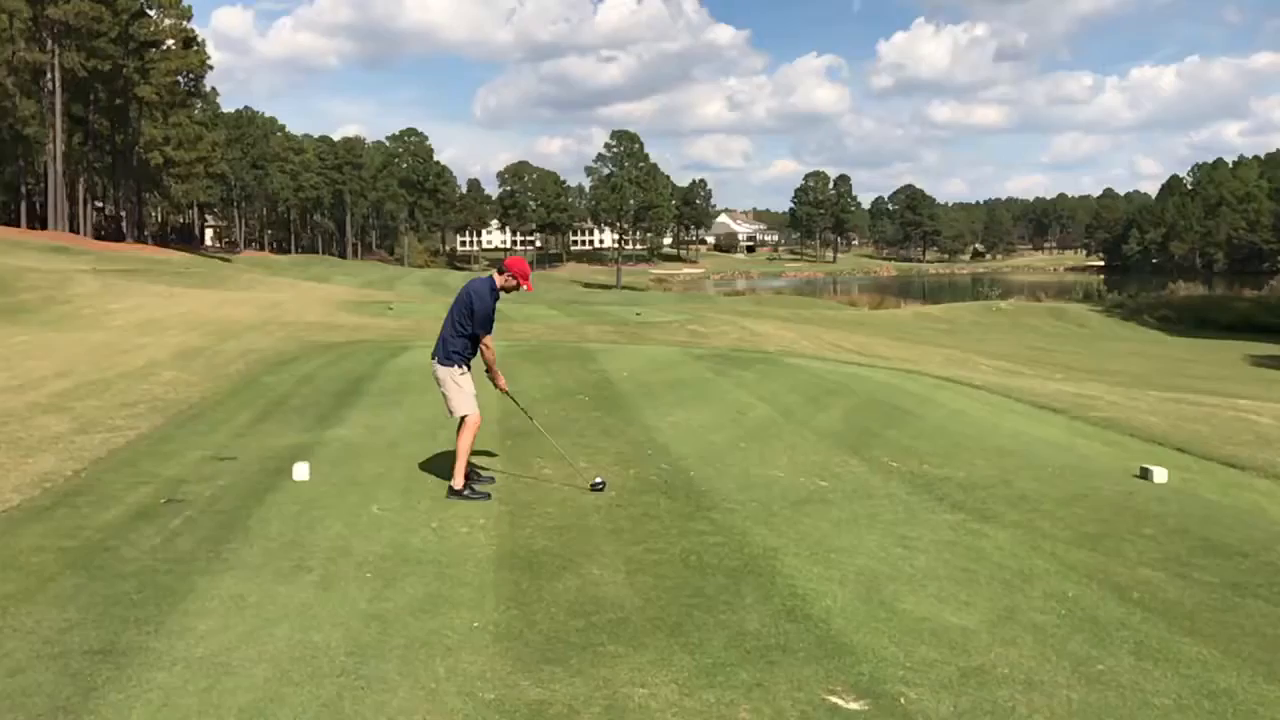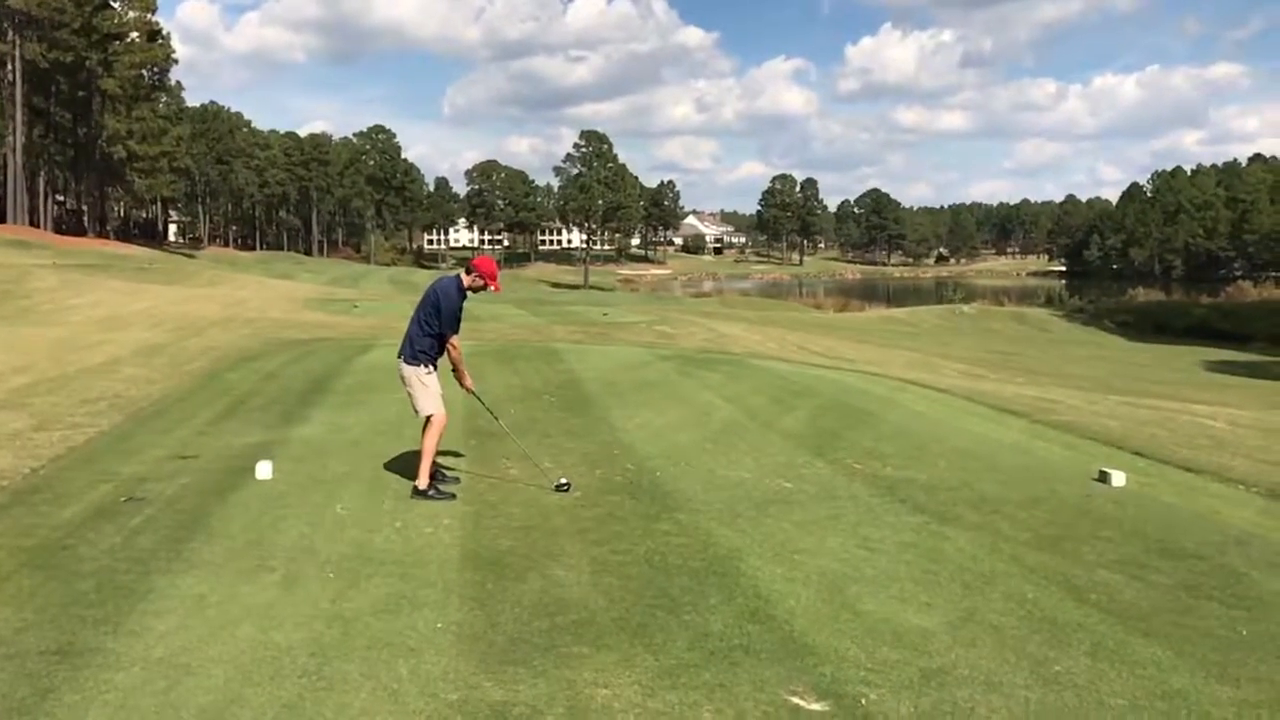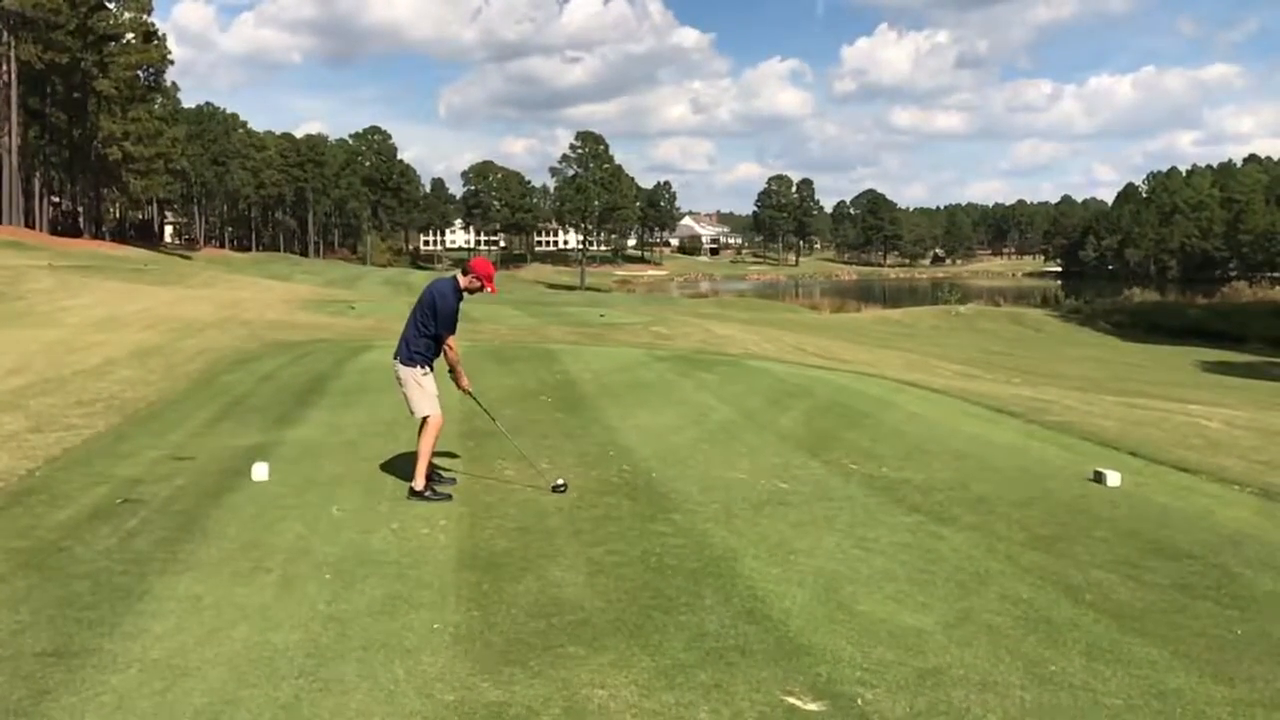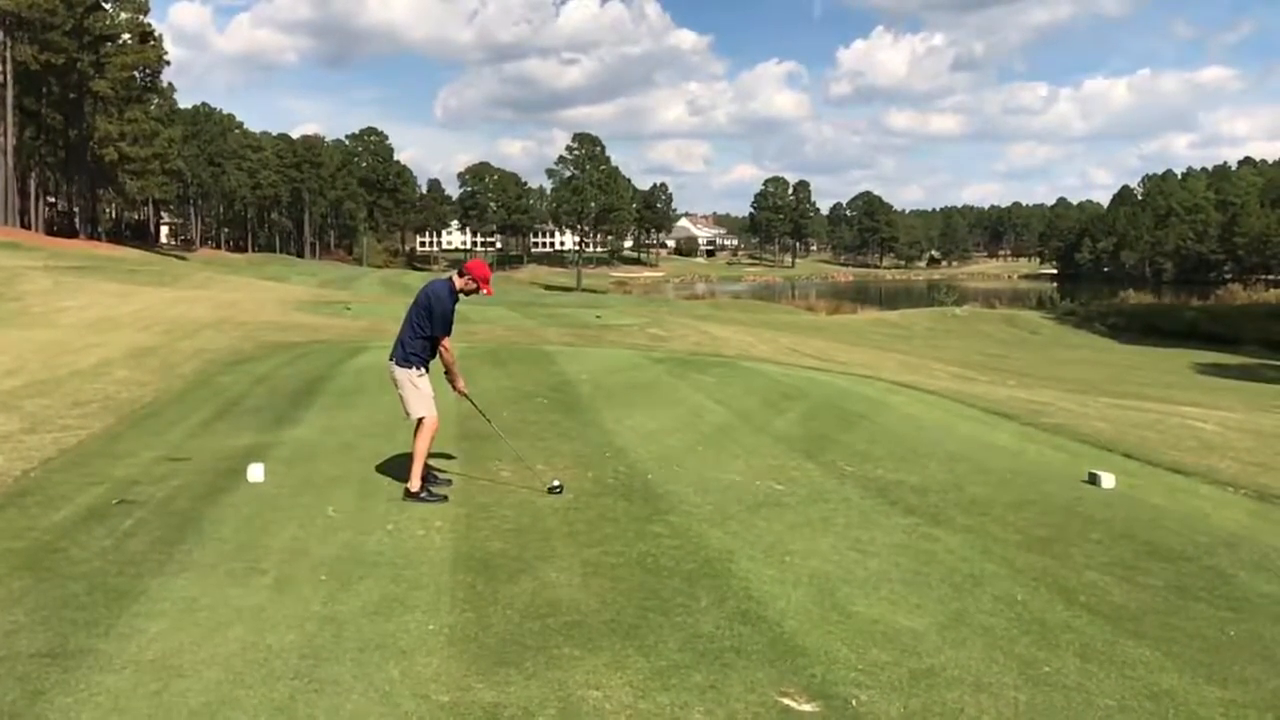
dt=0.7s
person 1, frame 1
left shoulder: (481, 286)
right shoulder: (483, 295)
right elbow: (485, 343)
left wrist: (492, 371)
right wrist: (496, 375)
left hip: (454, 360)
right hip: (451, 363)
left knee: (467, 417)
right knee: (472, 419)
left ankle: (464, 470)
right ankle: (458, 484)
person 1, frame 2
left shoulder: (449, 285)
right shoulder: (450, 294)
right elbow: (451, 343)
left wrist: (459, 370)
right wrist: (463, 375)
left hip: (421, 359)
right hip: (417, 362)
left knee: (433, 417)
right knee: (438, 419)
left ankle: (429, 470)
right ankle: (422, 484)
person 1, frame 3
left shoulder: (445, 286)
right shoulder: (447, 295)
right elbow: (448, 344)
left wrist: (455, 371)
right wrist: (460, 376)
left hip: (416, 360)
right hip: (414, 363)
left knee: (429, 418)
right knee: (434, 420)
left ankle: (426, 470)
right ankle: (418, 485)
person 1, frame 4
left shoulder: (441, 288)
right shoulder: (443, 297)
right elbow: (443, 345)
left wrist: (451, 373)
right wrist: (456, 378)
left hip: (411, 361)
right hip: (409, 364)
left knee: (424, 419)
right knee: (429, 421)
left ankle: (421, 472)
right ankle: (414, 487)
